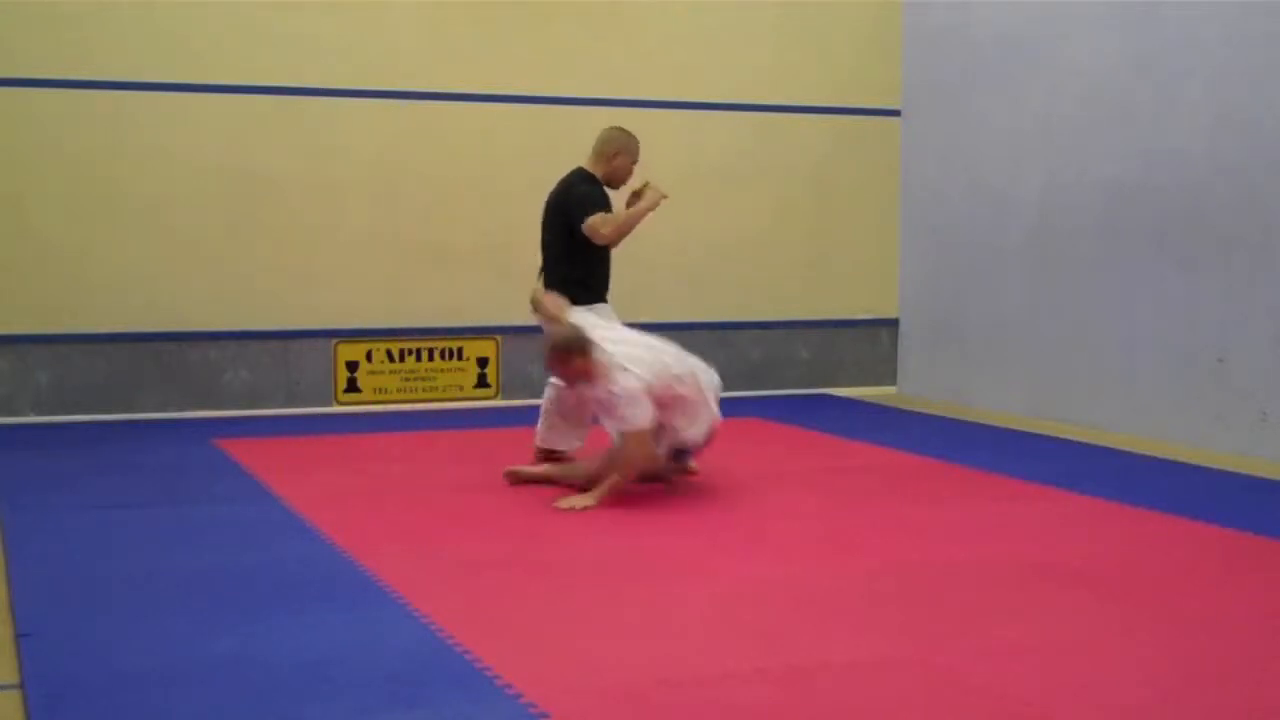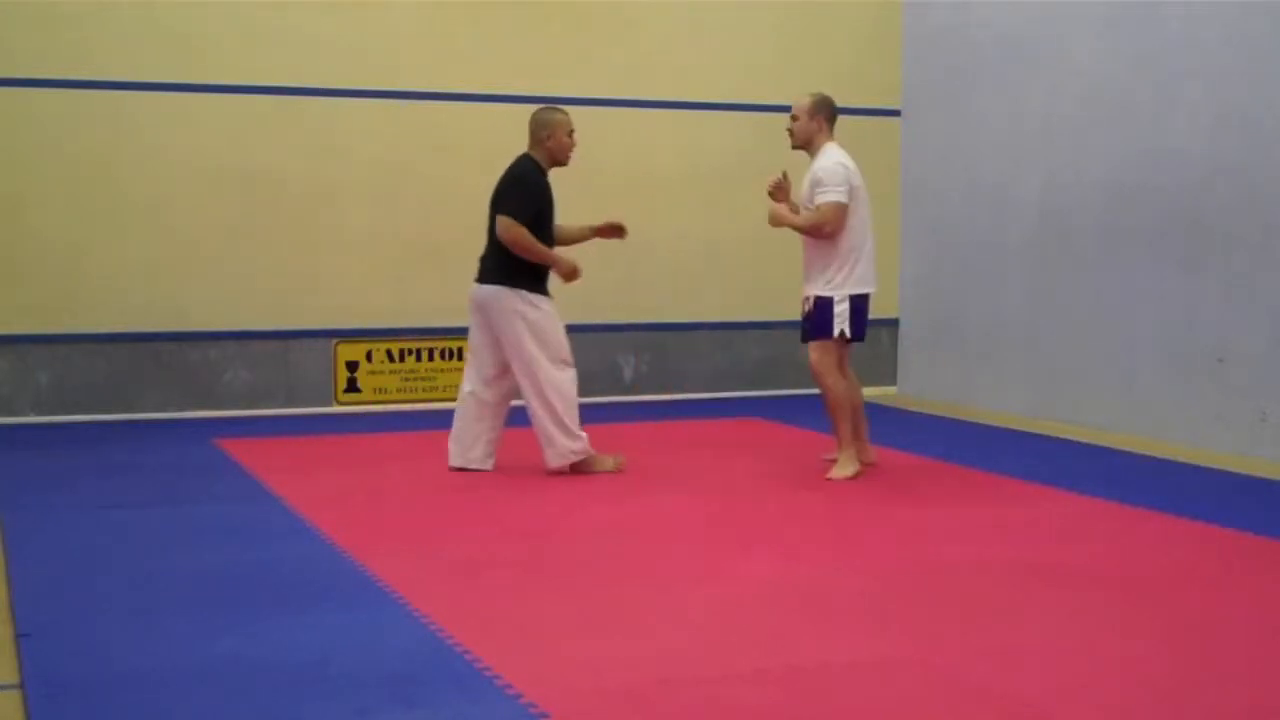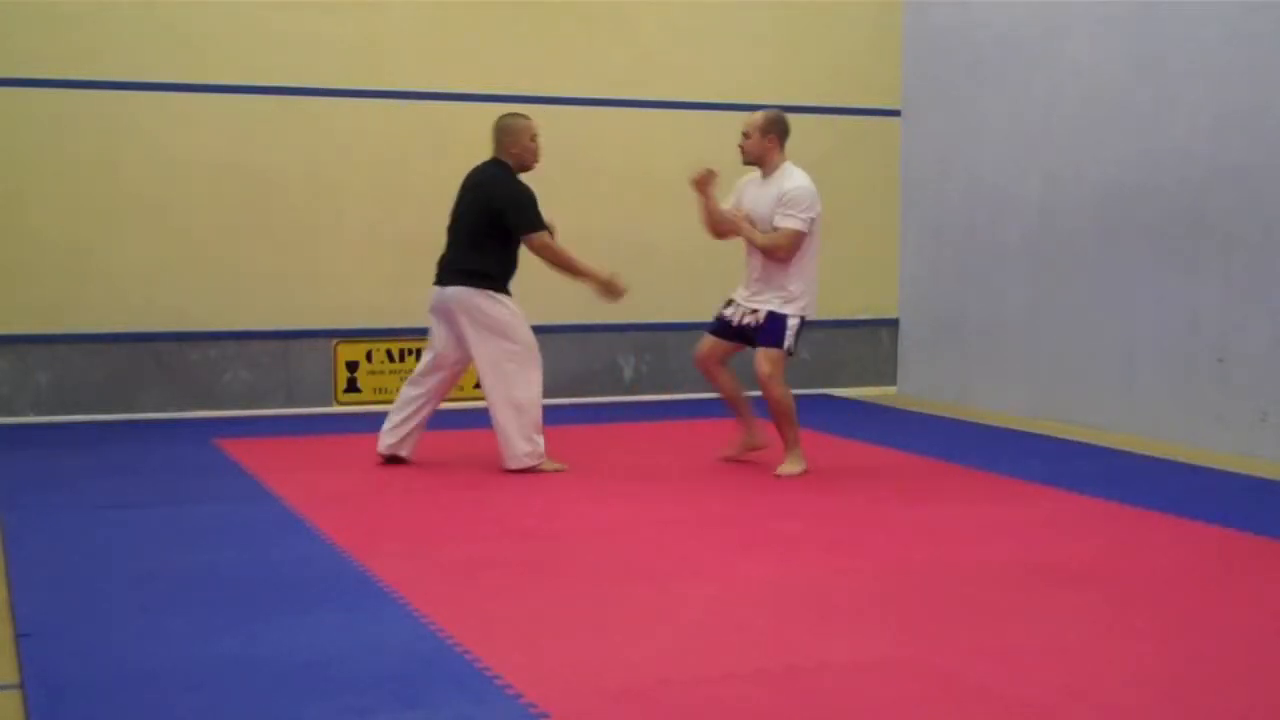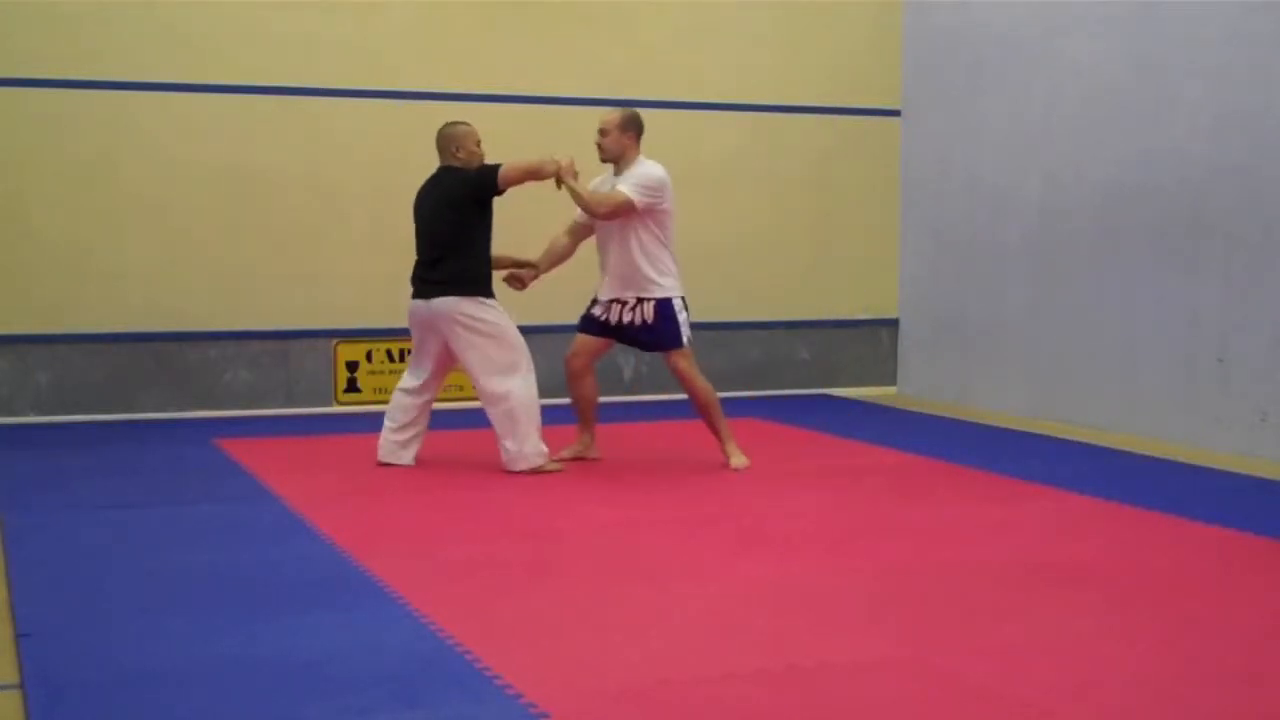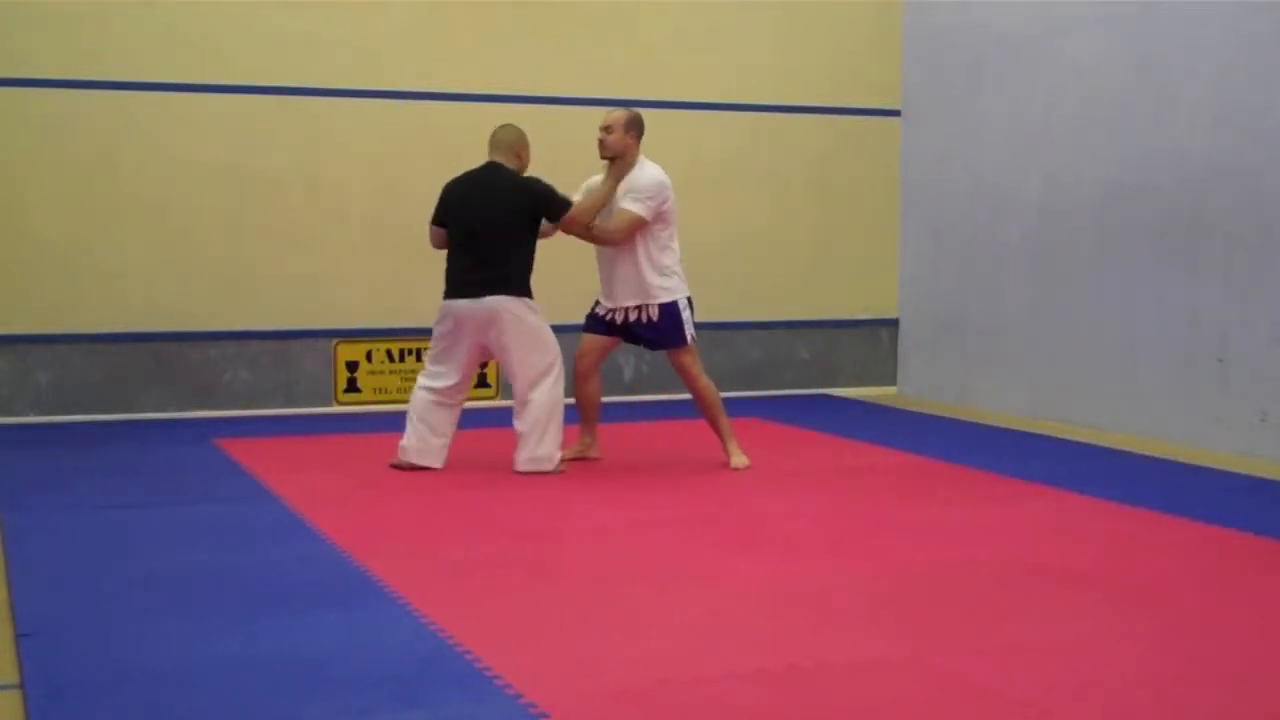
dt=0.7s
person 1, frame 1
left shoulder: (579, 187)
right shoulder: (582, 191)
left elbow: (601, 237)
right elbow: (604, 233)
left wrist: (631, 210)
right wrist: (644, 207)
left hip: (569, 301)
right hip: (577, 304)
left ankle: (550, 445)
person 1, frame 2
left shoulder: (526, 175)
right shoulder: (526, 177)
left elbow: (544, 235)
right elbow: (508, 232)
left wrist: (594, 232)
right wrist: (556, 261)
left hip: (491, 288)
right hip: (516, 293)
left knee: (486, 377)
right knee: (550, 372)
left ankle: (468, 454)
right ankle: (574, 454)
person 1, frame 3
left shoulder: (480, 177)
right shoulder: (510, 190)
right elbow: (544, 247)
left wrist: (529, 232)
right wrist: (595, 277)
left hip: (448, 288)
right hip: (479, 295)
left knee: (436, 371)
right knee: (519, 368)
left ankle: (392, 443)
right ankle: (525, 455)
person 1, frame 4
left shoulder: (429, 191)
right shoulder: (469, 182)
right elbow: (530, 170)
left wrist: (509, 262)
right wrist: (559, 168)
left hip: (425, 302)
right hip: (464, 302)
left knee: (420, 378)
right knee: (511, 370)
left ankle: (394, 449)
right ankle: (526, 456)
person 1, frame 5
left shoulder: (456, 187)
right shoulder: (528, 189)
left elbow: (438, 239)
right elbow: (580, 219)
right wrist: (611, 181)
left hip: (459, 302)
right hip: (507, 303)
left knee: (440, 377)
right knee: (540, 374)
left ankle: (417, 451)
right ankle: (538, 457)
person 2, frame 1
left shoulder: (622, 389)
right shoulder: (589, 332)
left elbow: (637, 457)
right elbow: (548, 301)
left wrist: (594, 496)
left hip: (689, 428)
person 2, frame 2
left shoulder: (830, 166)
right shoulder: (825, 165)
left elbow: (828, 226)
left wrist: (785, 217)
right wrist: (788, 205)
left hip: (838, 288)
right hip: (829, 286)
left knee: (822, 363)
right knee: (836, 366)
left ankle: (849, 453)
right ankle: (861, 447)
person 2, frame 3
left shoulder: (797, 188)
right shoulder: (750, 184)
left elbow: (782, 250)
right elbow: (719, 229)
left wrist: (746, 226)
right wrist: (704, 195)
left hip: (785, 302)
right hip: (749, 297)
left knee: (767, 373)
right knee: (707, 356)
left ankle: (795, 452)
right ankle: (751, 432)
person 2, frame 4
left shoulder: (651, 176)
right shoulder: (602, 184)
left elbow: (603, 209)
right elbow: (571, 236)
left wrist: (568, 182)
right wrist: (533, 271)
left hip: (657, 295)
right hip: (614, 295)
left knee: (685, 371)
right knee: (577, 361)
left ankle: (729, 446)
right ankle: (586, 442)
person 2, frame 5
left shoulder: (650, 179)
right shoulder: (597, 185)
left elbow: (615, 234)
left wrist: (574, 226)
left hip: (661, 295)
right hip: (616, 296)
left knee: (691, 371)
right knee: (584, 362)
left ankle: (732, 447)
right ankle: (588, 442)
